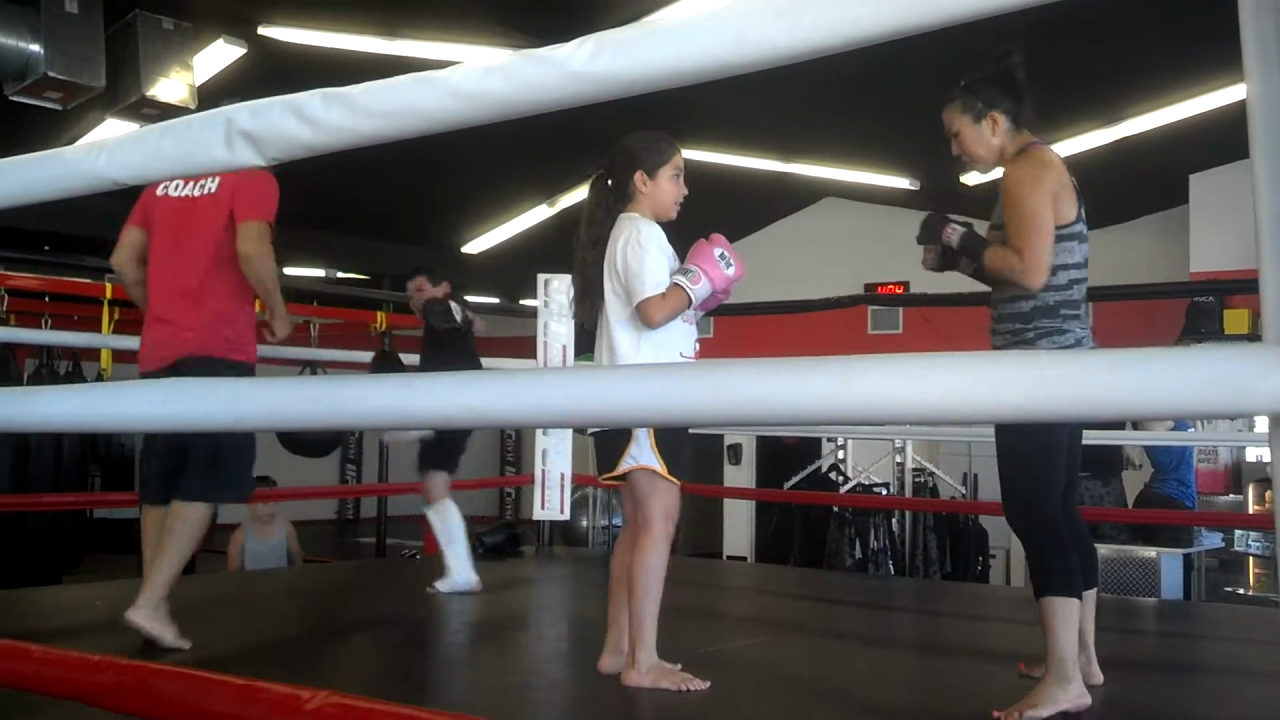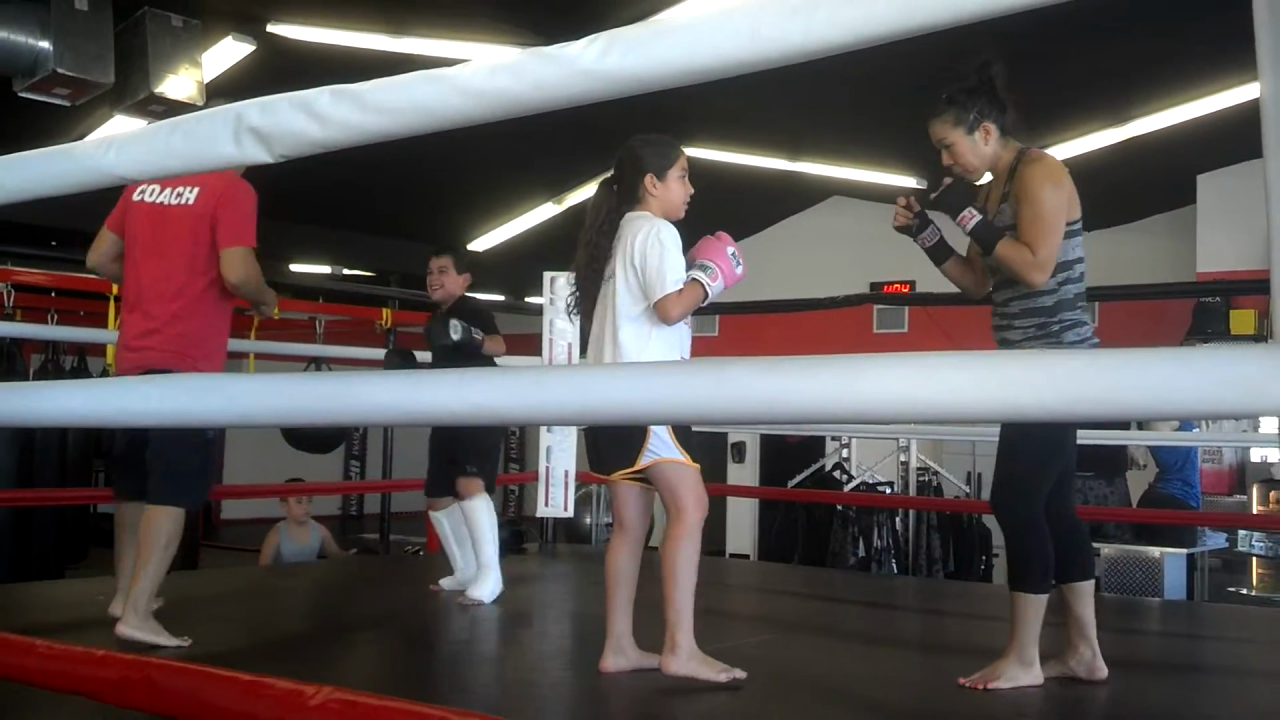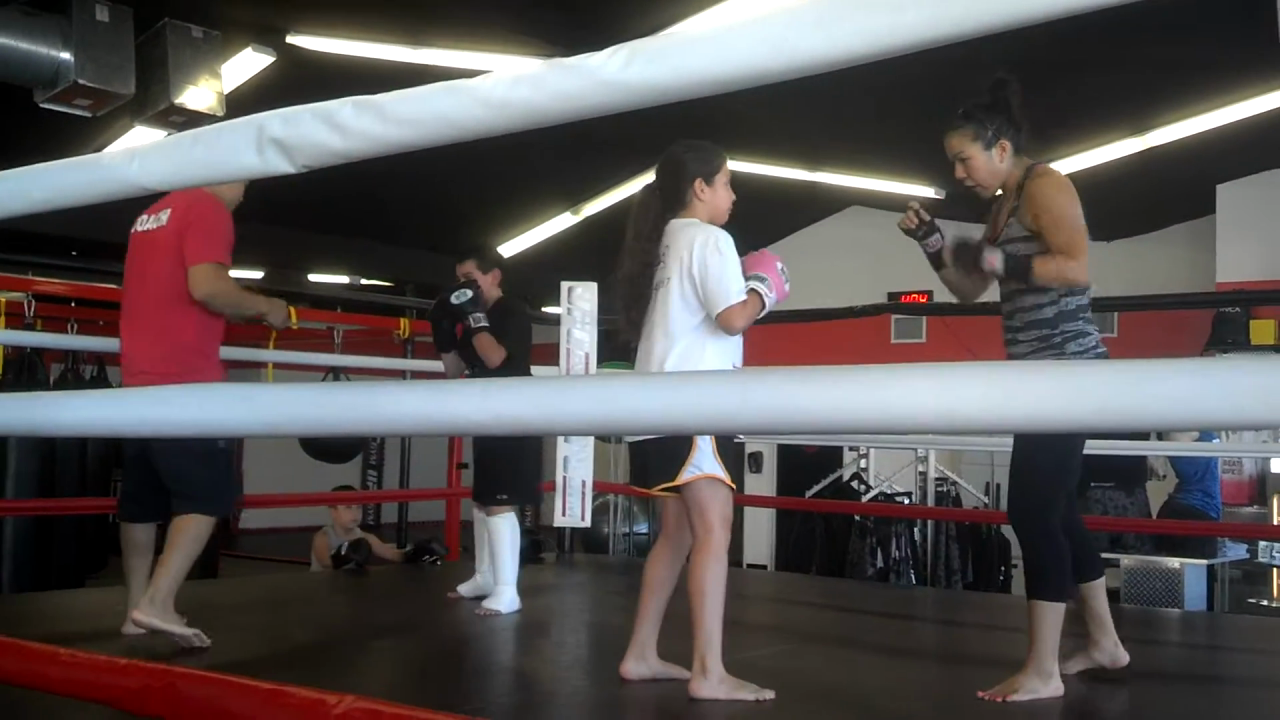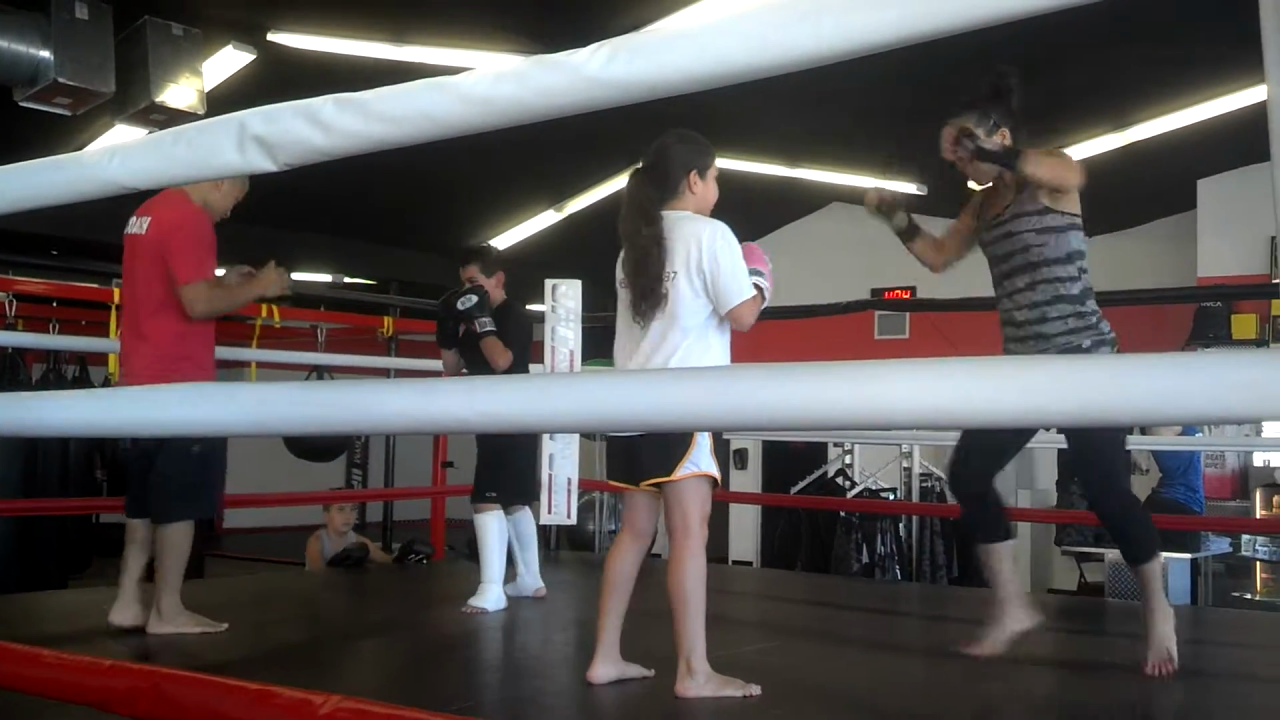
dt=0.4s
person 1, frame 1
left shoulder: (1027, 169)
right shoulder: (1041, 171)
left elbow: (1031, 273)
left wrist: (960, 236)
right wrist: (960, 257)
left knee: (1030, 509)
right knee: (1057, 508)
right ankle: (1082, 655)
person 1, frame 2
left shoulder: (1040, 173)
right shoulder: (997, 189)
left elbow: (1035, 271)
right elbow: (977, 283)
left wrist: (968, 215)
right wrist: (925, 234)
left knee: (1015, 501)
right knee: (1050, 504)
left ankle: (1023, 658)
right ankle: (1084, 650)
person 1, frame 3
left shoulder: (1045, 187)
right shoulder: (1003, 209)
left elbow: (1075, 267)
right elbow: (967, 291)
left wrist: (989, 258)
right wrist: (928, 239)
left knee: (1032, 512)
right knee: (1054, 511)
left ankle: (1042, 671)
right ankle: (1104, 642)
person 1, frame 4
left shoulder: (1052, 175)
right shoulder: (985, 200)
left elbow: (1070, 175)
right elbow: (939, 256)
left wrist: (984, 149)
right wrist: (897, 218)
left hip: (1082, 355)
right hip: (1025, 364)
left knee: (1103, 488)
right knee: (967, 472)
left ankle: (1159, 617)
right ankle: (1011, 606)
person 2, frame 1
left shoulder: (627, 234)
right shoulder: (641, 232)
right elbow: (654, 311)
left wrist: (703, 294)
right wrist: (702, 277)
left knee: (641, 525)
right knee: (657, 523)
left ankle: (618, 648)
right ankle: (643, 660)
person 2, frame 2
left shoulder: (621, 235)
right shoulder: (656, 231)
right elbow: (670, 307)
left wrist: (699, 279)
right wrist: (711, 275)
left knee: (631, 522)
right knee: (689, 509)
left ankle: (619, 646)
right ankle: (682, 646)
person 2, frame 3
left shoulder: (660, 244)
right shoulder: (709, 239)
right elbow: (733, 318)
left wrist: (744, 289)
right wrist: (765, 287)
left knee: (675, 535)
right knee: (712, 531)
left ankle: (641, 653)
right ankle: (709, 672)
person 2, frame 4
left shoulder: (637, 240)
right shoulder: (708, 233)
right elbow: (739, 316)
right wrist: (761, 280)
left knee: (636, 530)
right knee: (690, 532)
left ankle: (606, 656)
right ankle: (693, 670)
person 3, frame 1
left shoulder: (164, 186)
right shoulder: (254, 182)
left elbow: (123, 261)
right elbow: (252, 247)
right wrist: (278, 313)
left hip: (160, 353)
right hip: (218, 351)
left knee: (161, 484)
right knee: (208, 482)
left ankle: (150, 596)
right ankle: (150, 602)
person 3, frame 2
left shoulder: (144, 186)
right shoulder: (233, 191)
left elbow: (98, 259)
right elbow: (236, 272)
right wrist: (265, 298)
left hip: (135, 356)
right hip: (189, 361)
left knee: (134, 481)
right knee: (171, 489)
left ankle: (126, 594)
right ankle: (136, 615)
person 3, frame 3
left shoulder: (150, 215)
right shoulder: (208, 210)
right elbow: (205, 286)
left wrist: (239, 302)
right wrist: (263, 307)
left hip: (139, 381)
right hip: (185, 381)
left knee: (141, 502)
right knee: (204, 498)
left ankle: (138, 606)
right ankle: (155, 603)
person 3, frame 4
left shoulder: (150, 213)
right shoulder: (190, 219)
right elbow: (199, 305)
left wrist: (220, 281)
right wrist: (258, 287)
left hip: (144, 379)
right hip: (180, 381)
left knee: (152, 495)
right knee: (181, 498)
left ankle: (128, 601)
right ankle: (166, 610)
person 4, frame 1
left shoulder: (447, 312)
right shoulder: (434, 325)
left elbow: (474, 326)
left wrist: (458, 314)
right knee: (434, 492)
right ankle: (463, 573)
person 4, frame 2
left shoulder: (471, 308)
right shoulder: (440, 319)
left elbow: (498, 346)
left wrist: (467, 335)
left knee: (469, 485)
right knee: (438, 498)
left ankle: (490, 576)
right ankle: (466, 572)
person 4, frame 3
left shoulder: (513, 312)
right shoulder: (481, 316)
left elbow: (494, 358)
right elbow: (455, 370)
left wrist: (473, 315)
right wrist: (443, 331)
left knee: (498, 503)
right knee: (483, 502)
left ankle: (506, 592)
right ankle: (485, 577)
person 4, frame 4
left shoulder: (515, 316)
right shoulder: (481, 319)
left elbow: (501, 362)
right elbow: (452, 368)
left wrist: (480, 319)
right wrist: (448, 329)
left knee: (487, 501)
right knee: (513, 502)
left ankle: (492, 590)
right ankle: (530, 579)
